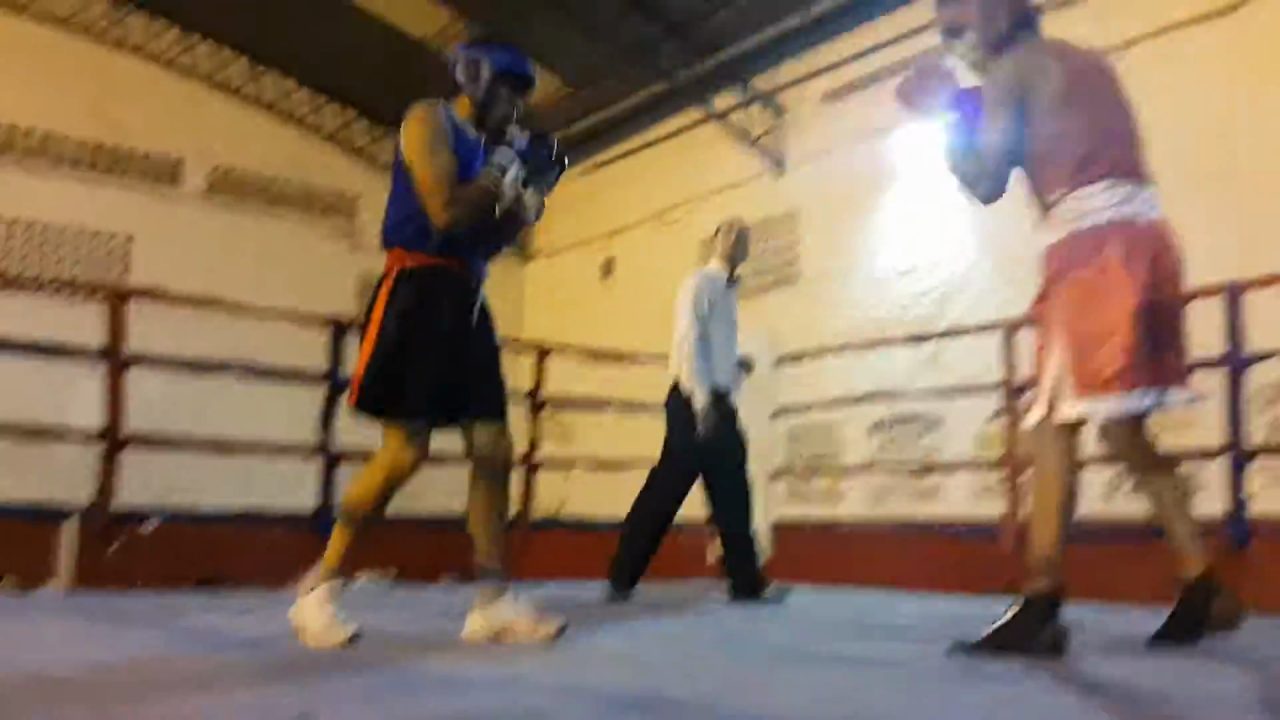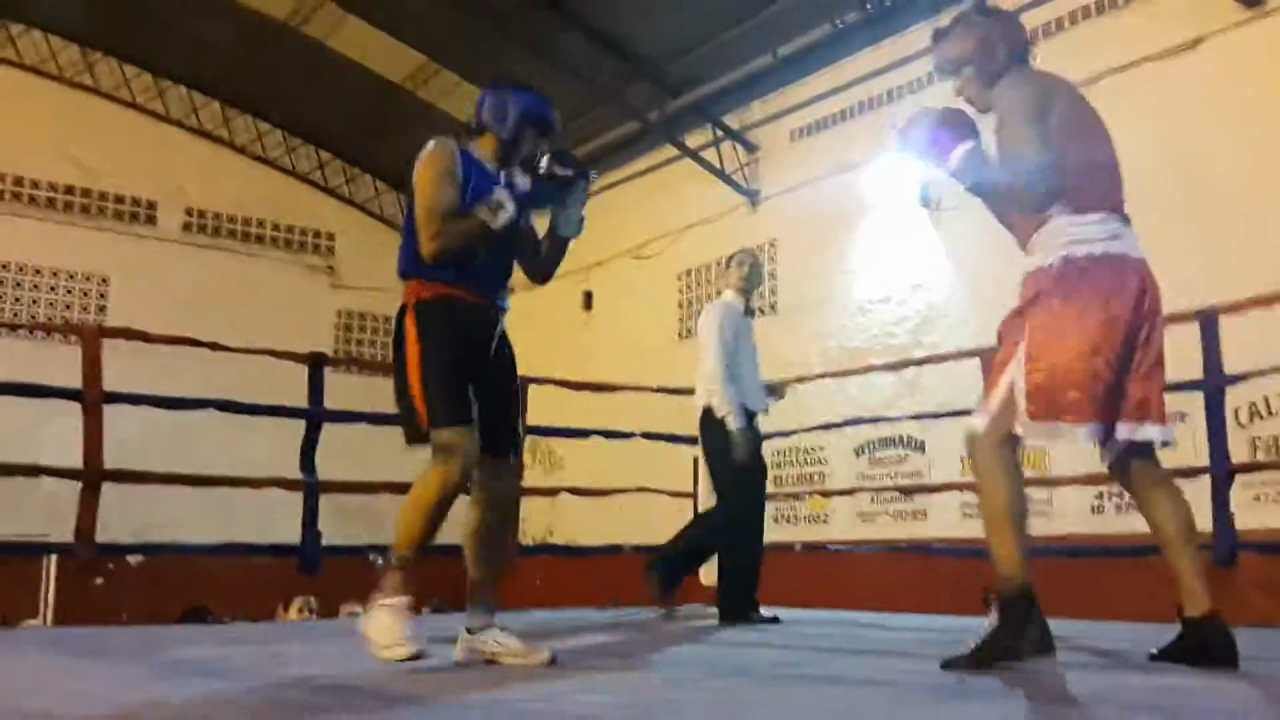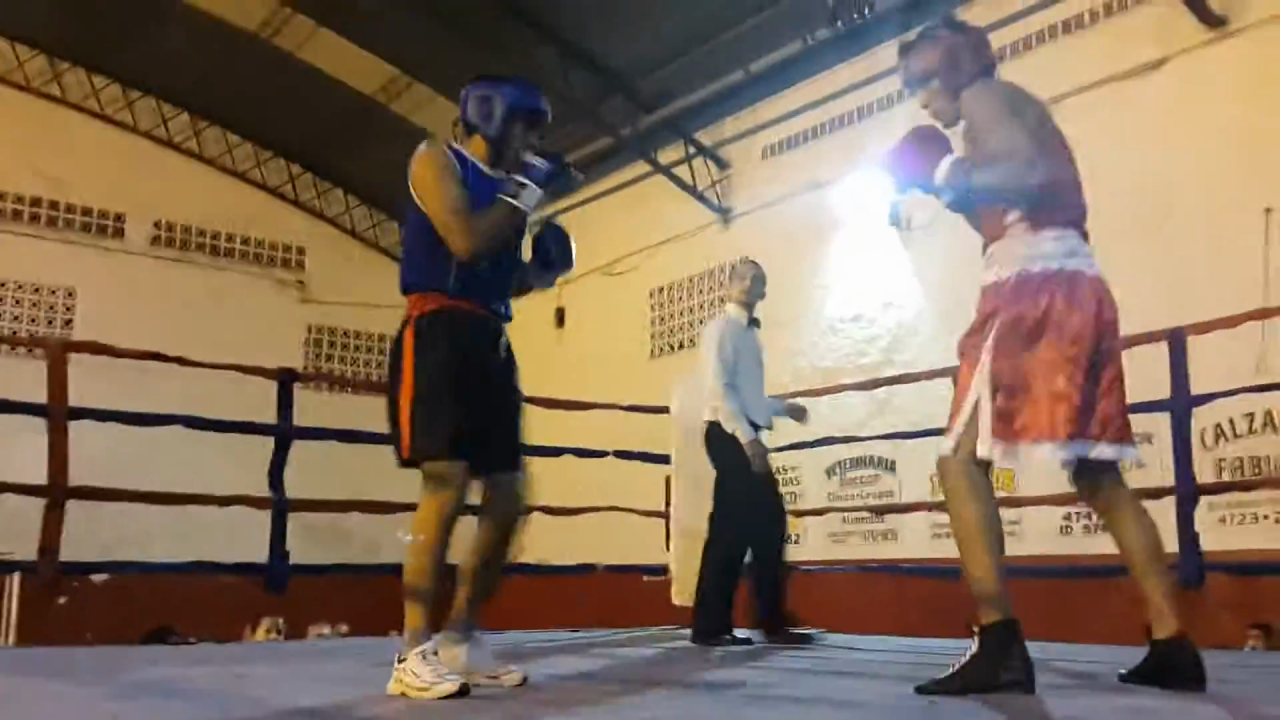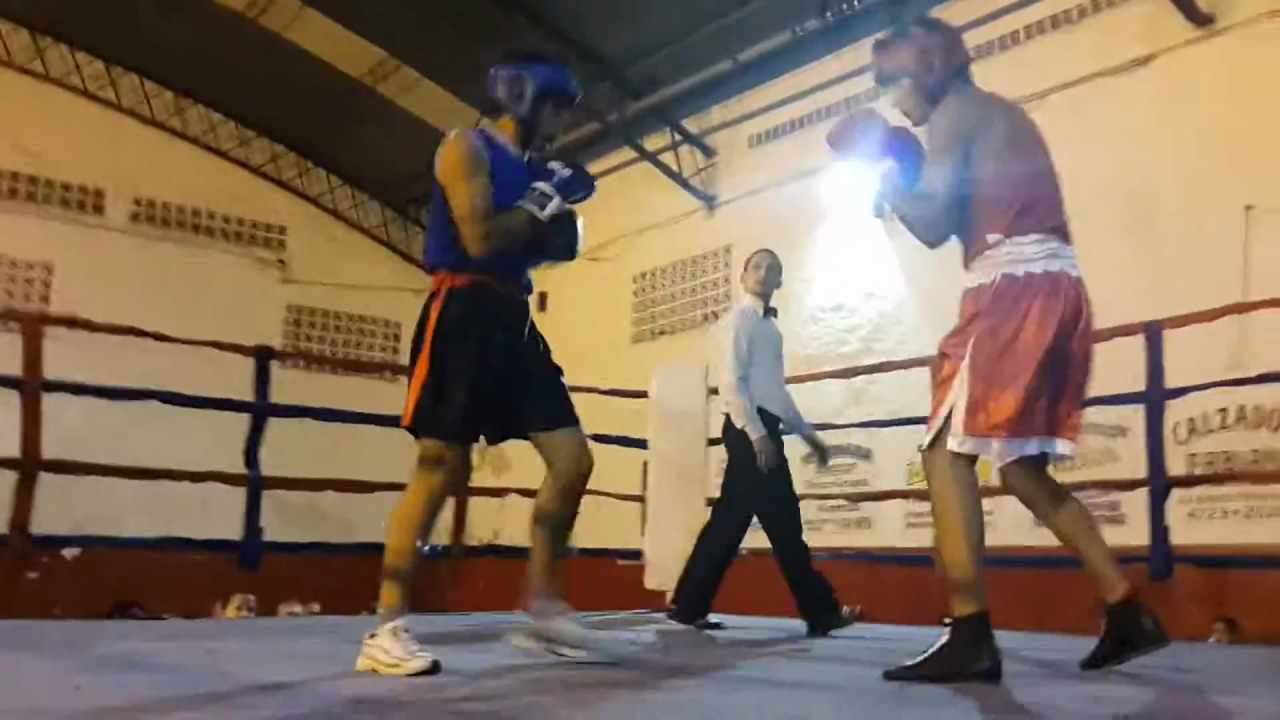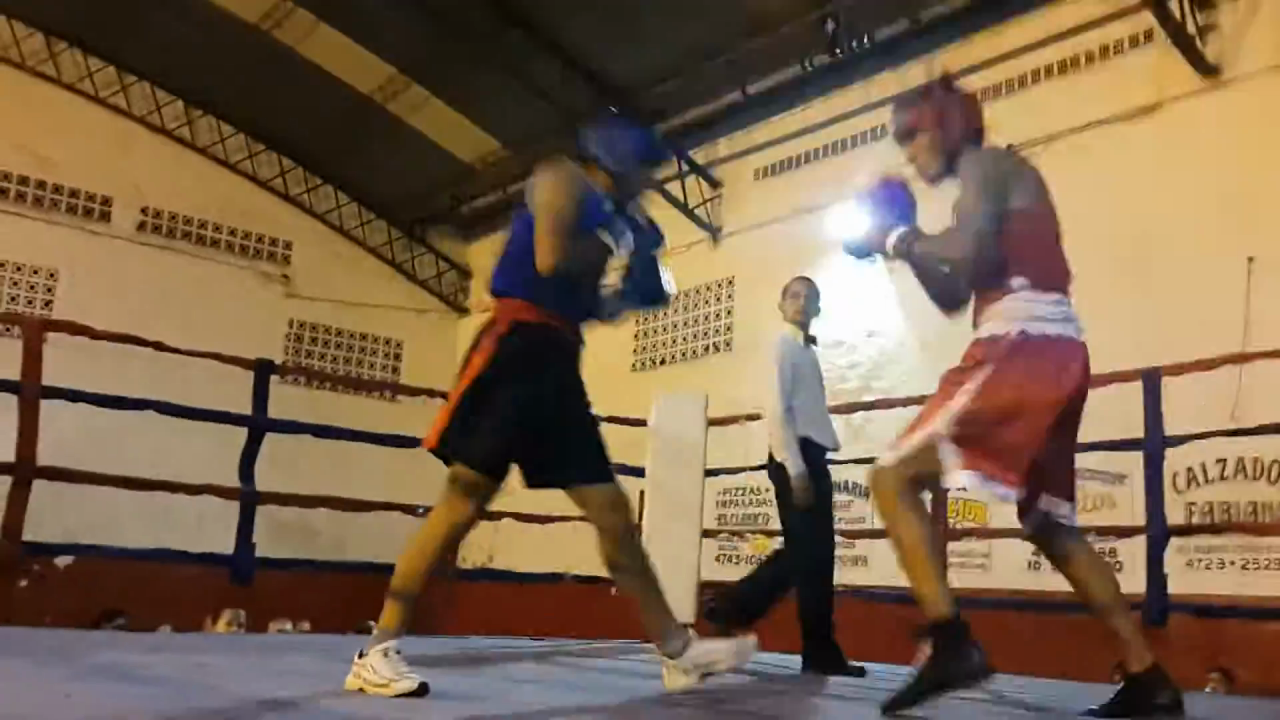
dt=0.2s
person 1, frame 1
left shoulder: (1014, 66)
right shoulder: (1083, 65)
left elbow: (987, 181)
left wrist: (944, 119)
right wrist: (978, 124)
left hip: (1096, 243)
right hip: (1142, 237)
left knee: (1053, 422)
right knee: (1121, 425)
left ankle: (1039, 608)
right ankle: (1202, 586)
person 1, frame 2
left shoulder: (1020, 88)
right shoulder: (1064, 101)
left elbow: (1031, 178)
left wrist: (958, 158)
right wrist: (980, 171)
left hip: (1075, 274)
right hip: (1123, 273)
left knee: (991, 438)
right knee: (1132, 458)
left ankle: (1017, 613)
right ankle: (1205, 624)
person 1, frame 3
left shoulder: (985, 96)
right shoulder: (1017, 115)
left elbow: (1027, 177)
left wrist: (945, 172)
right wrist: (958, 194)
left hip: (1034, 292)
right hip: (1080, 293)
left knee: (960, 460)
right knee: (1097, 476)
left ankle: (999, 644)
right ankle: (1171, 645)
person 1, frame 4
left shoulder: (957, 111)
right shoulder: (1002, 117)
left elbow: (933, 226)
left wrist: (886, 173)
right wrist: (909, 181)
left hip: (1013, 293)
right hip: (1058, 293)
left knee: (945, 456)
right knee: (1022, 470)
left ankle: (970, 635)
right ankle: (1126, 611)
person 1, frame 5
left shoulder: (985, 166)
right shoulder: (1007, 180)
left elbow: (966, 257)
right elbow: (952, 297)
left wrist: (896, 237)
right wrist: (909, 244)
left hip: (1021, 349)
right hip: (1056, 354)
left knee: (893, 480)
right knee: (1048, 526)
left ankle: (951, 642)
person 2, frame 1
left shoulder: (480, 150)
right shoulder: (430, 122)
right elbow: (444, 214)
left wrist: (525, 200)
right wrist: (506, 171)
left hip: (464, 302)
right hip: (416, 292)
left knee: (493, 450)
right knee: (403, 452)
left ankle: (490, 601)
right ankle: (319, 587)
person 2, frame 2
left shoulder: (507, 184)
right shoulder: (444, 157)
left elbow: (539, 270)
right elbow: (433, 244)
left wrist: (568, 214)
right wrist: (504, 204)
left hip: (487, 330)
right hip: (436, 319)
left knee: (500, 480)
right knee: (455, 461)
left ankle: (480, 625)
right ankle: (391, 594)
person 2, frame 3
left shoulder: (505, 189)
right shoulder: (436, 161)
right elbow: (467, 243)
left wrist: (546, 264)
right wrist: (528, 193)
left hip: (490, 342)
right hip: (439, 334)
left knee: (507, 497)
right knee: (447, 486)
left ankle: (460, 636)
right ankle: (414, 655)
person 2, frame 4
left shoulder: (525, 166)
right shoulder: (467, 147)
right elbow: (478, 242)
left wrist: (555, 232)
right wrist: (547, 197)
left hip: (513, 317)
right hip: (463, 312)
left knee: (574, 460)
right knee: (442, 469)
left ankle: (542, 598)
right ankle: (386, 631)
person 2, frame 5
left shoulder: (596, 214)
right shoulder: (564, 183)
right elbow: (549, 261)
left wrist: (630, 294)
right wrist: (618, 240)
left hip: (557, 360)
right hip: (518, 347)
left knee: (614, 511)
right knee: (465, 498)
left ankle: (677, 650)
right ankle: (379, 652)
person 3, frame 1
left shoulder: (726, 295)
right shoulder: (700, 285)
right elbow: (688, 344)
left wrist: (734, 363)
right wrist: (704, 402)
left hip: (718, 401)
right hip: (694, 400)
left knee: (731, 491)
right knee: (667, 489)
left ankle: (746, 580)
right ankle: (623, 576)
person 3, frame 2
left shoulder: (742, 319)
right shoulder: (720, 312)
right elbow: (715, 372)
left wrist: (764, 390)
right wrist: (738, 426)
left hip: (741, 422)
right hip: (725, 422)
left knee: (748, 513)
right knee: (736, 508)
left ankle: (738, 603)
right ankle: (667, 568)
person 3, frame 3
left shoulder: (748, 333)
right shoulder: (721, 328)
right elbow: (718, 389)
left wrist: (783, 408)
right wrist: (749, 438)
left hip: (743, 438)
right hip: (729, 436)
left knee: (731, 528)
right knee: (767, 522)
left ankle: (710, 623)
right ankle: (771, 623)
person 3, frame 4
left shoulder: (769, 327)
right shoulder: (739, 320)
right elbow: (731, 382)
left wrist: (806, 432)
right wrist: (757, 433)
left hip: (763, 429)
right hip: (750, 428)
left knee: (730, 520)
right knee: (782, 520)
left ankle: (690, 604)
right ankle: (820, 610)
person 3, frame 5
left shoulder: (806, 352)
right shoulder: (783, 348)
right elbow: (777, 412)
right wrist: (797, 469)
left hip: (810, 457)
right hip: (795, 458)
left knee: (803, 553)
right knee: (812, 555)
left ankle: (728, 611)
right ankle: (820, 653)
